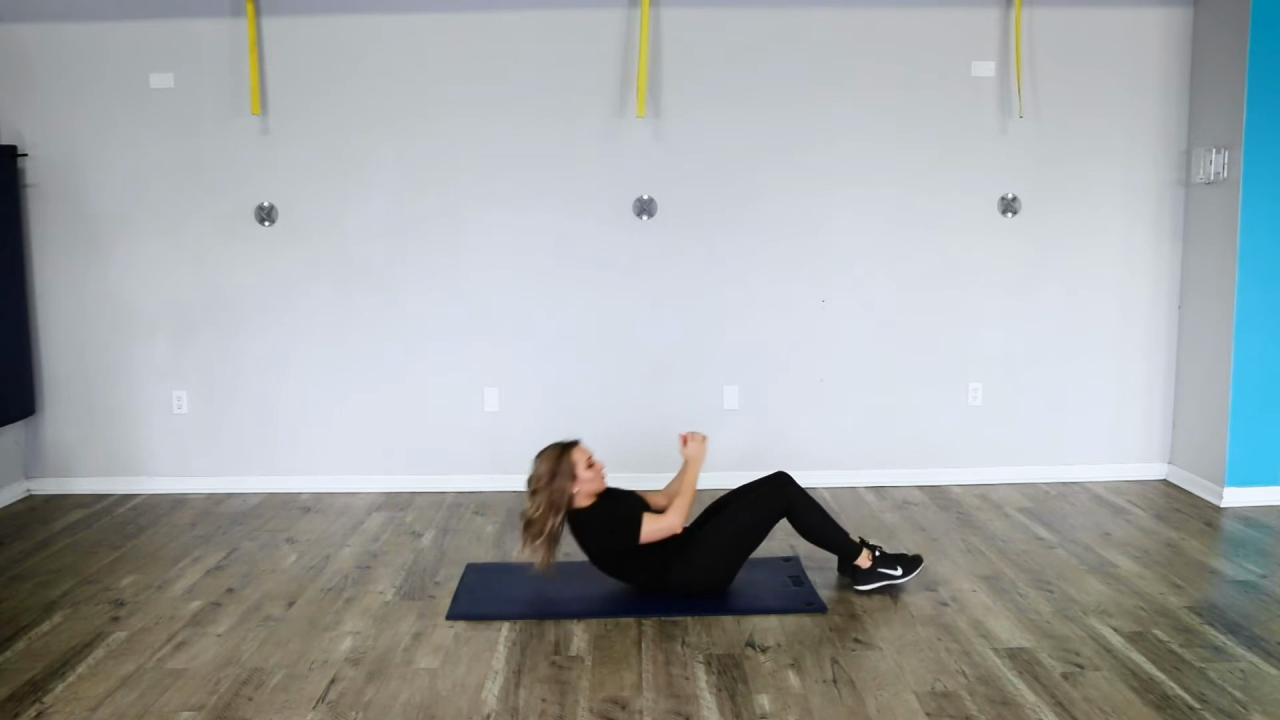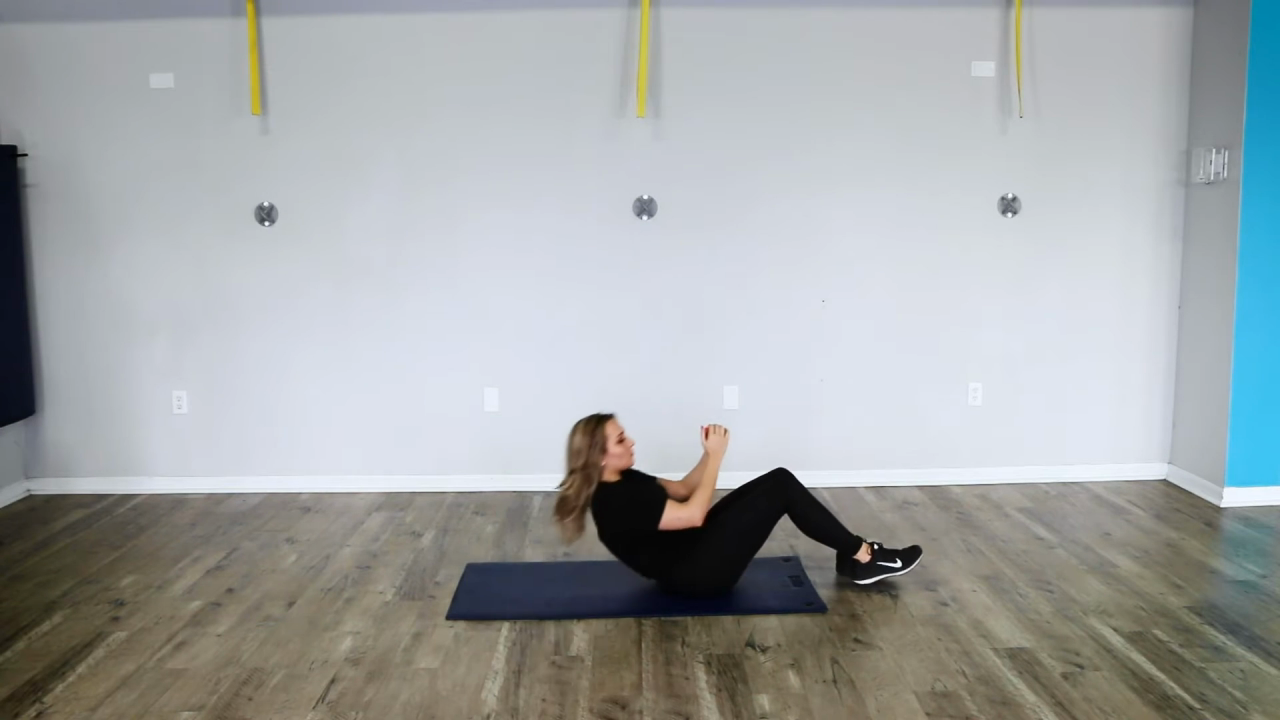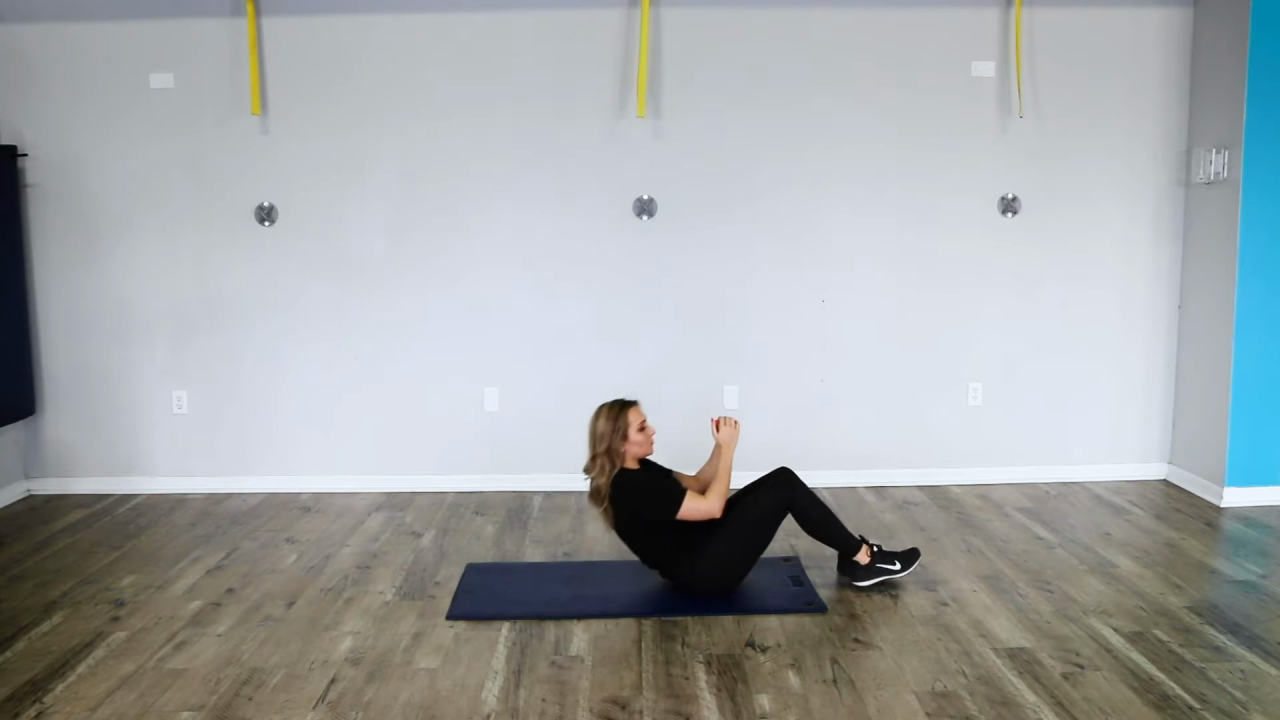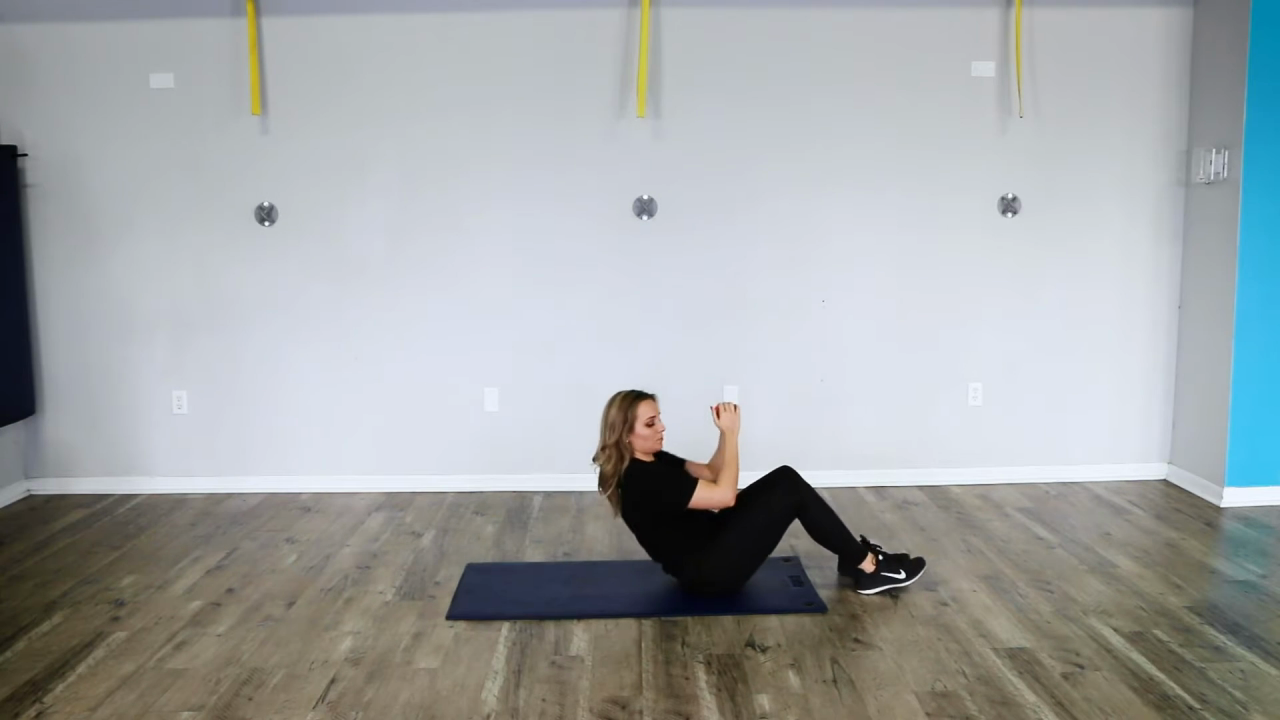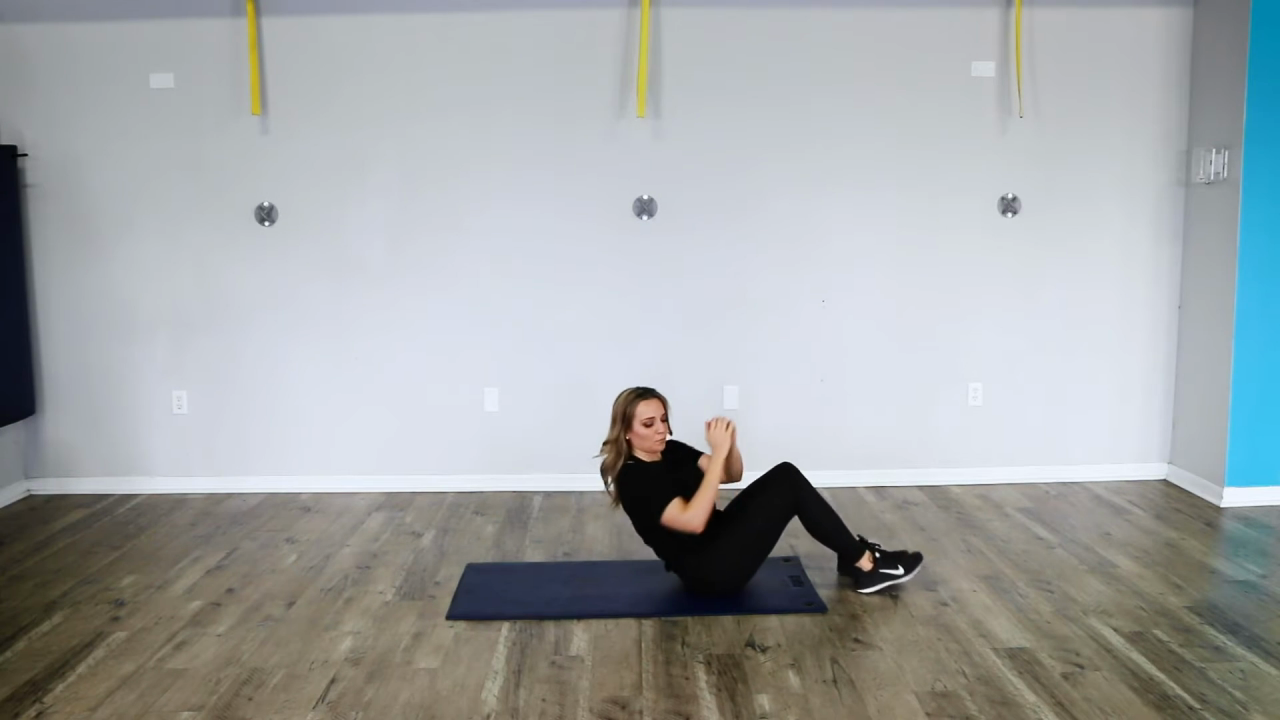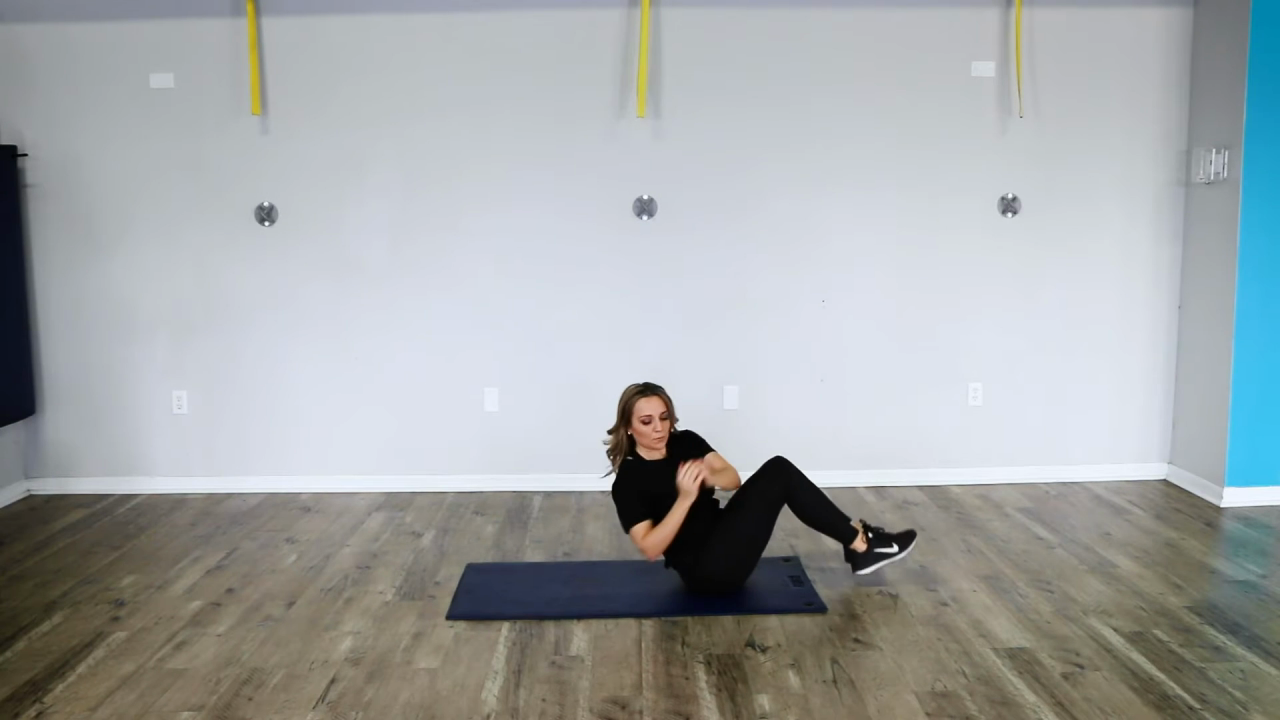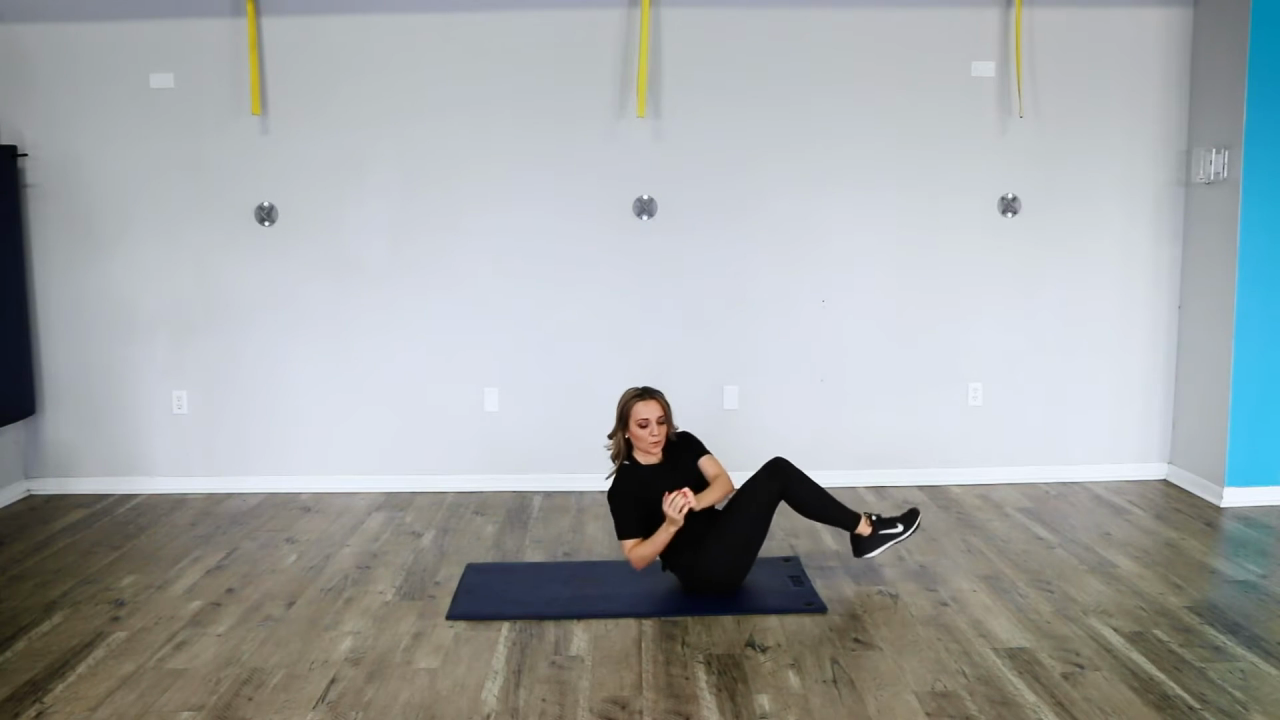
dt=0.2s
person 1, frame 1
left shoulder: (599, 500)
right shoulder: (597, 523)
left elbow: (662, 501)
right elbow: (673, 521)
left wrist: (688, 463)
right wrist: (694, 464)
left hip: (686, 551)
right hip: (691, 572)
left knee: (779, 482)
right knee: (781, 495)
left ankle: (854, 551)
right ankle: (867, 566)
person 1, frame 2
left shoulder: (620, 480)
right shoulder: (616, 501)
left elbow: (681, 491)
right elbow: (694, 514)
left wrist: (708, 454)
right wrist: (715, 456)
left hip: (693, 549)
right hip: (696, 573)
left knee: (779, 479)
right knee: (782, 491)
left ankle: (854, 552)
right ankle: (865, 560)
person 1, frame 3
left shoulder: (636, 471)
right shoulder: (633, 488)
left elbow: (697, 486)
right elbow: (713, 506)
left wrist: (719, 446)
right wrist: (728, 448)
left hip: (701, 547)
right hip: (702, 572)
left knee: (782, 478)
right knee: (786, 491)
left ankle: (854, 552)
right ankle: (864, 561)
person 1, frame 4
left shoulder: (653, 460)
right shoulder: (641, 480)
left elbow: (711, 476)
right elbow: (725, 496)
left wrist: (726, 434)
right wrist: (730, 434)
left hip: (710, 541)
right hip: (707, 571)
left knee: (785, 477)
right knee: (794, 494)
left ankle: (856, 556)
right ankle: (867, 568)
person 1, frame 5
left shoulder: (671, 451)
right shoulder: (633, 481)
left elbow: (733, 474)
right elbow: (695, 520)
left wrist: (728, 445)
right wrist: (716, 462)
left hip: (719, 541)
right hip: (708, 571)
left knee: (785, 474)
right knee: (790, 490)
left ankle: (856, 555)
right ankle: (865, 566)
person 1, frame 6
left shoulder: (684, 442)
right shoulder: (628, 482)
left elbow: (734, 479)
right elbow: (649, 548)
left wrist: (707, 478)
right wrist: (683, 499)
left hip: (720, 539)
right hip: (707, 569)
left knee: (779, 469)
right knee: (779, 479)
left ankle: (861, 540)
right ankle: (862, 548)
person 1, frame 7
left shoulder: (682, 443)
right shoulder: (626, 487)
left elbow: (723, 482)
right elbow: (637, 558)
left wrist: (697, 501)
right wrist: (673, 522)
left hip: (716, 541)
right hip: (704, 569)
left knee: (778, 468)
right knee: (776, 477)
left ankle: (866, 530)
right ankle: (865, 532)
